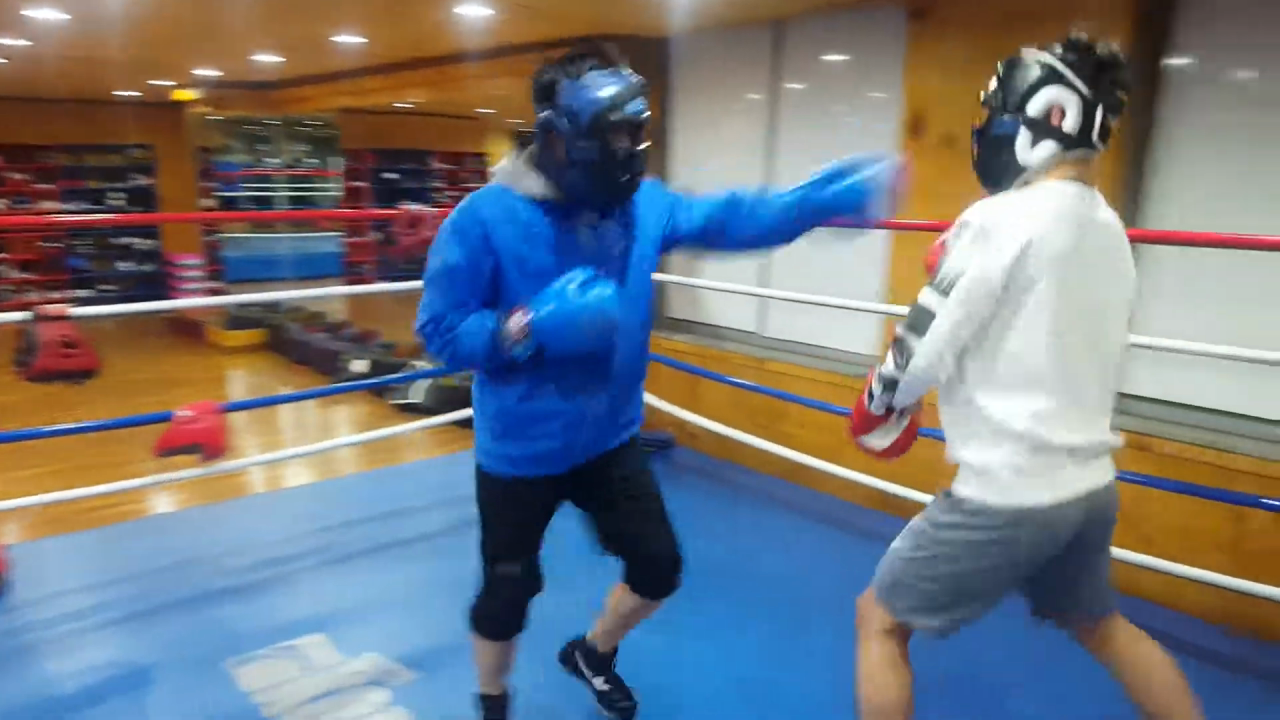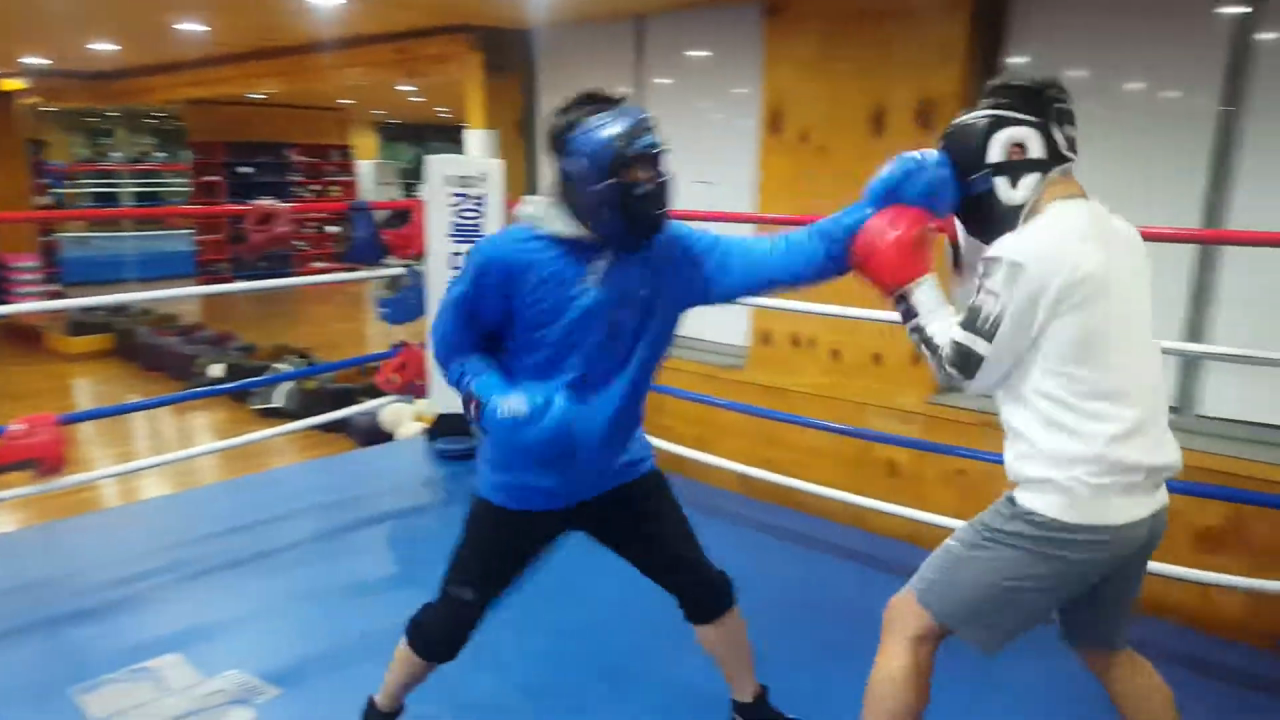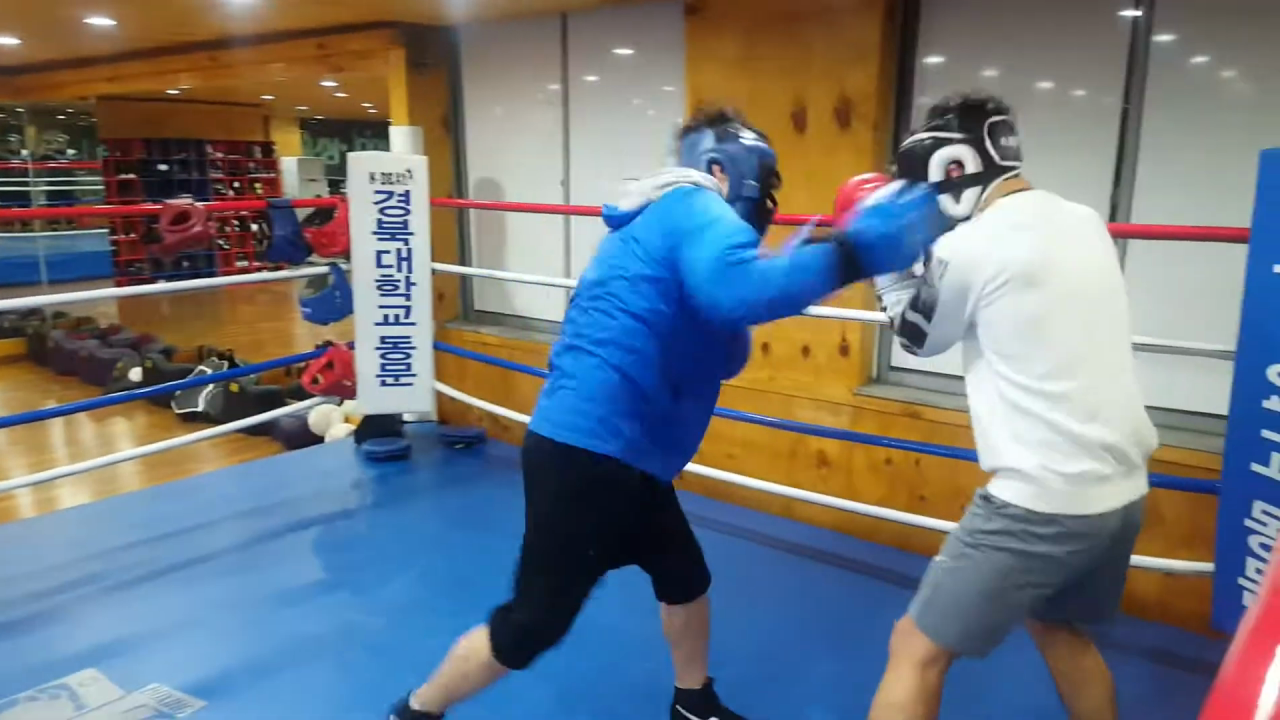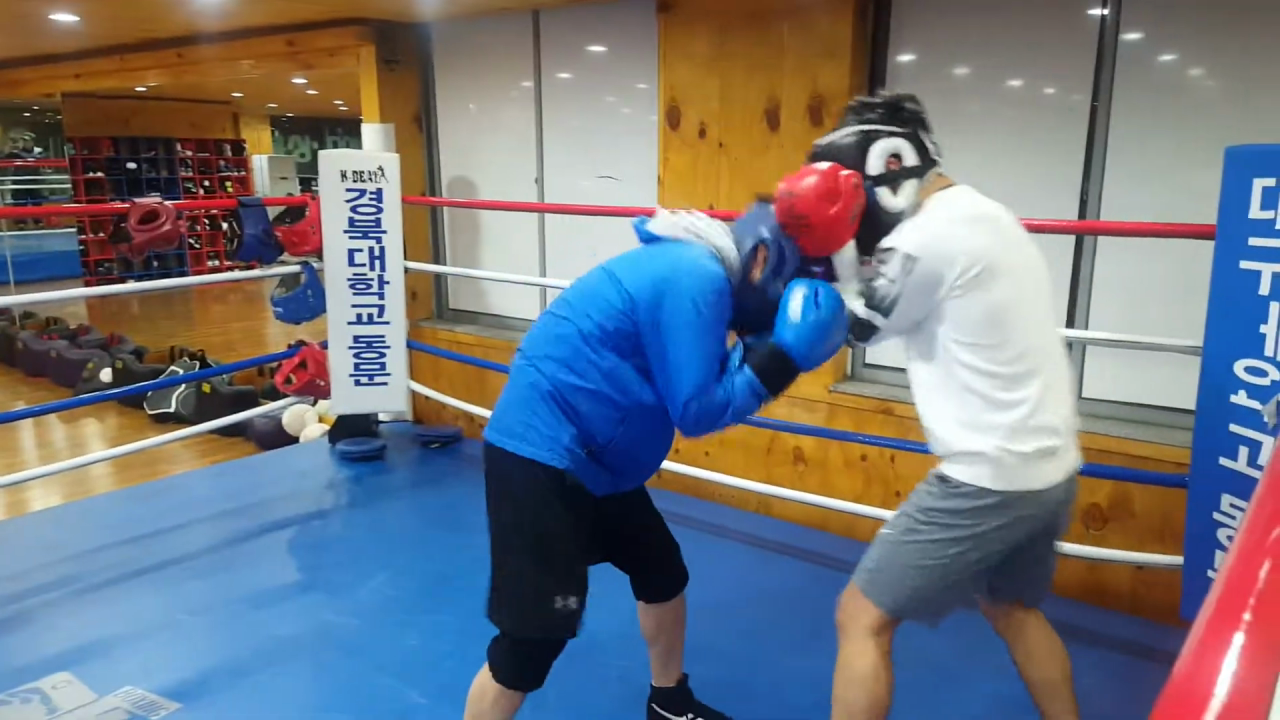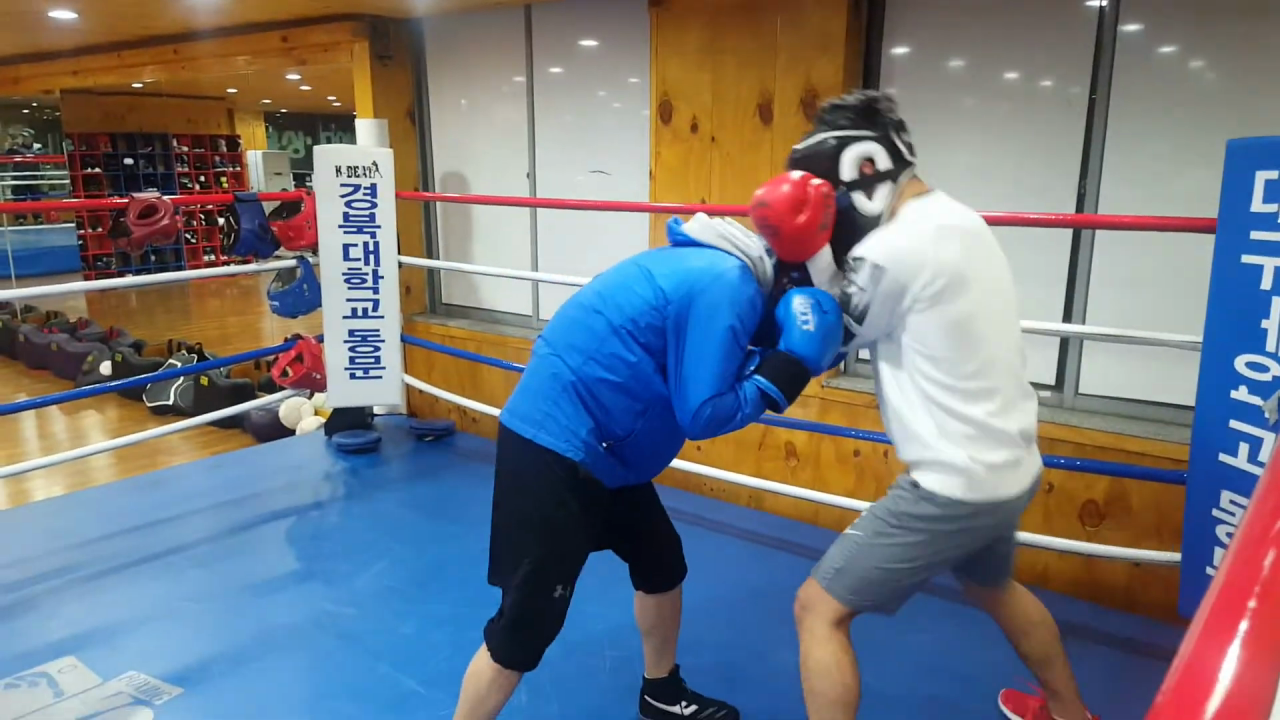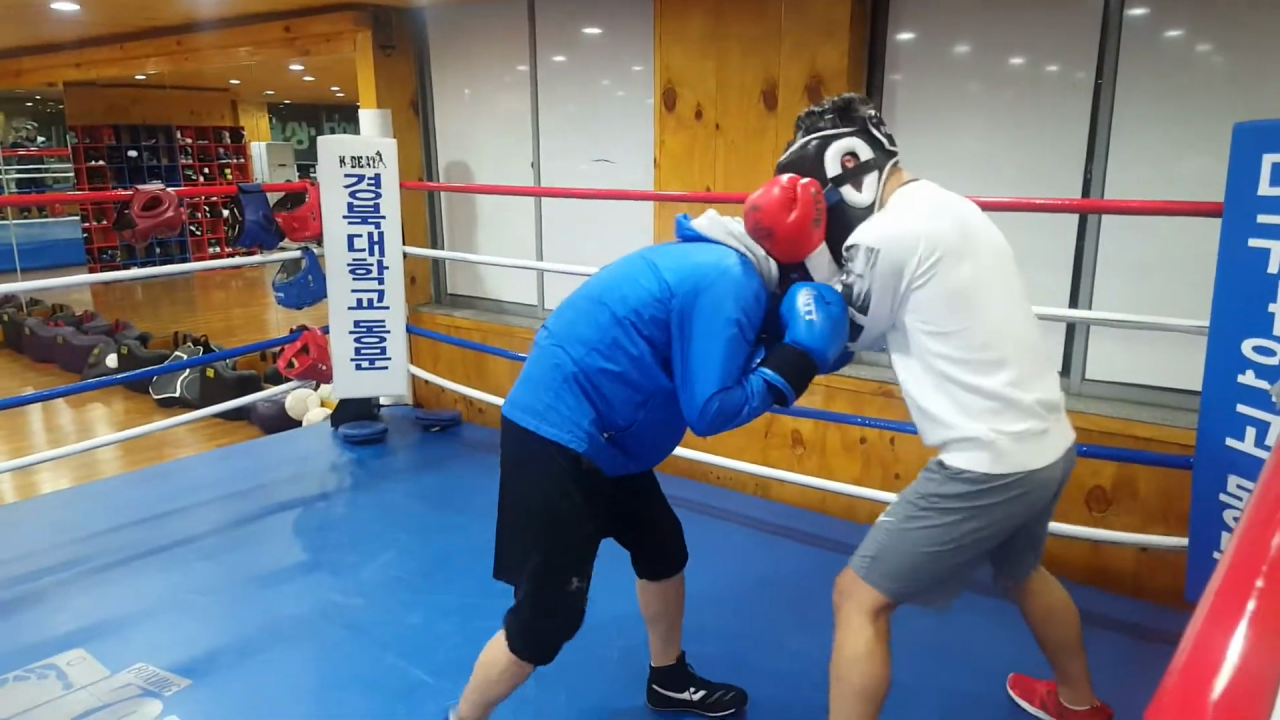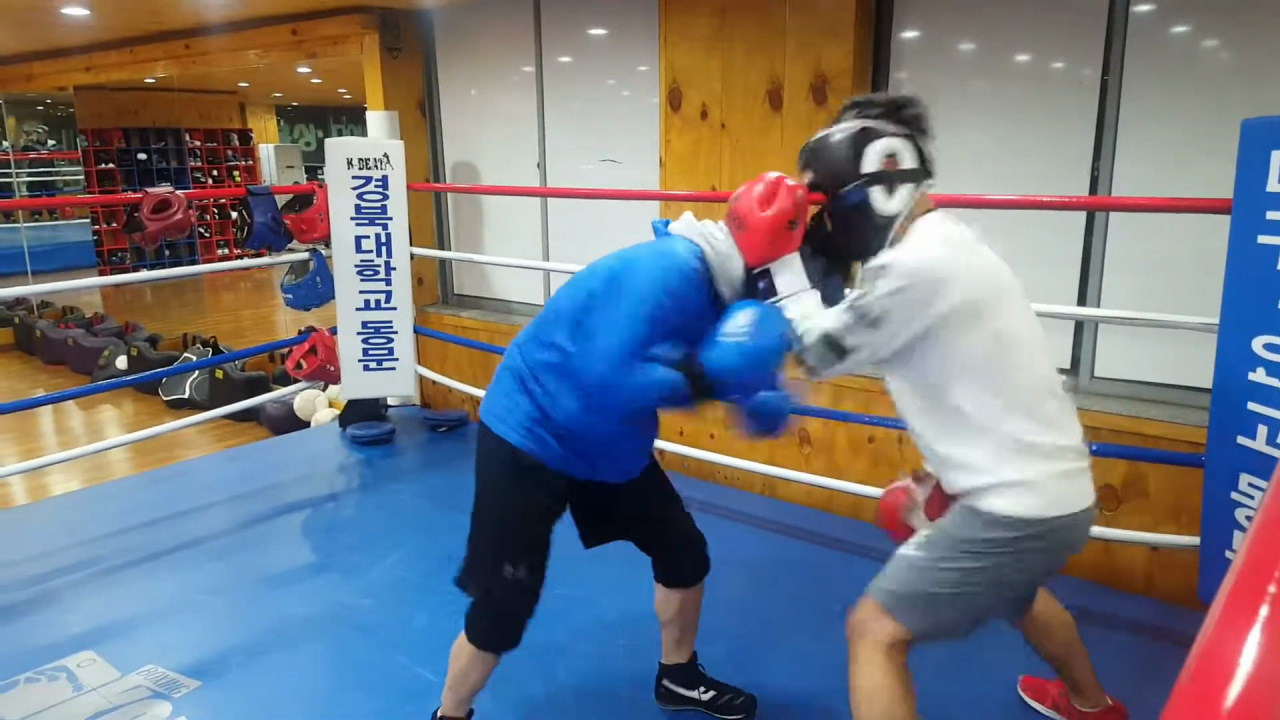
dt=0.3s
person 1, frame 1
left shoulder: (999, 223)
right shoulder: (1108, 232)
left elbow: (924, 350)
left wrist: (877, 406)
left hip: (1005, 494)
right hip: (1088, 487)
left knee: (879, 622)
right knee: (1099, 626)
person 1, frame 2
left shoulder: (1027, 253)
right shoulder: (1115, 233)
left elbow: (967, 368)
left wrist: (912, 284)
right wrist: (976, 243)
left hip: (1063, 512)
right hip: (1138, 504)
left knee: (909, 625)
right knee: (1105, 650)
person 1, frame 3
left shoulder: (966, 250)
right shoulder: (1083, 224)
left elbow: (914, 332)
left hip: (1039, 503)
right hip: (1119, 492)
left knee: (917, 650)
right knee: (1059, 629)
person 1, frame 4
left shoulder: (922, 243)
right shoulder: (987, 214)
left elbow: (860, 326)
left wrist: (833, 245)
right wrist: (847, 243)
left hip: (988, 477)
right hip: (1050, 467)
left knee: (863, 618)
right knee: (1013, 605)
person 1, frame 5
left shoulder: (892, 252)
right shoulder: (959, 221)
right wrist: (818, 251)
left hip: (954, 483)
right hip: (1010, 468)
left knee: (820, 609)
right knee: (990, 584)
person 1, frame 6
left shoulder: (885, 236)
right shoulder: (948, 207)
left elbow: (847, 336)
left hip: (990, 464)
right hip: (1047, 445)
left knee: (861, 598)
right knee: (1018, 572)
person 1, frame 7
left shoulder: (919, 264)
right shoulder: (946, 247)
left elbow: (820, 352)
right wrist: (932, 481)
left hip: (1018, 506)
right hip: (1055, 491)
left knee: (874, 631)
right knee: (1015, 591)
person 2, frame 1
left shoulder: (643, 203)
right shoulder: (485, 220)
left elbow: (739, 217)
right elbow: (441, 334)
left wrist: (840, 193)
right wrist: (530, 329)
left hip: (608, 437)
right hip: (519, 449)
left knee: (658, 569)
right knee: (507, 595)
left ankle: (594, 653)
person 2, frame 2
left shoulder: (666, 246)
right shoulder: (509, 254)
left elbow: (776, 262)
right elbow: (454, 345)
left wrist: (875, 205)
right wrist: (498, 401)
left hip: (614, 468)
right hip: (521, 481)
left knee: (704, 587)
right knee: (451, 620)
person 2, frame 3
left shoulder: (661, 227)
right shoulder: (697, 210)
right elbow: (734, 291)
left wrist: (725, 334)
right wrist: (853, 251)
left hip: (619, 452)
right hip: (589, 450)
left knee: (686, 576)
right knee: (532, 625)
person 2, frame 4
left shoulder: (691, 265)
right shoulder: (698, 277)
left elbow: (688, 379)
right elbow: (696, 408)
left wrist: (773, 346)
right wrist: (785, 355)
left hip: (594, 457)
right hip: (540, 457)
left knee: (662, 570)
right knee: (533, 635)
person 2, frame 5
left shoulder: (710, 269)
right shoulder: (729, 286)
left elbow: (698, 381)
right elbow: (702, 414)
left wrist: (784, 358)
right wrist: (792, 366)
left hip: (598, 447)
right hip: (555, 447)
left knee: (662, 561)
right knee: (529, 621)
person 2, frame 6
left shoulder: (710, 260)
right shoulder: (729, 281)
left elbow: (695, 376)
right elbow: (711, 410)
left wrist: (778, 352)
right wrist: (795, 362)
left hip: (600, 434)
right hip: (557, 437)
left knee: (663, 548)
right knee: (548, 614)
person 2, frame 7
left shoulder: (711, 281)
right shoulder: (673, 270)
right elbow: (605, 381)
left wrist: (759, 401)
right wrist: (704, 374)
left hip: (606, 443)
right hip: (529, 438)
left knee: (685, 553)
right knee: (504, 605)
